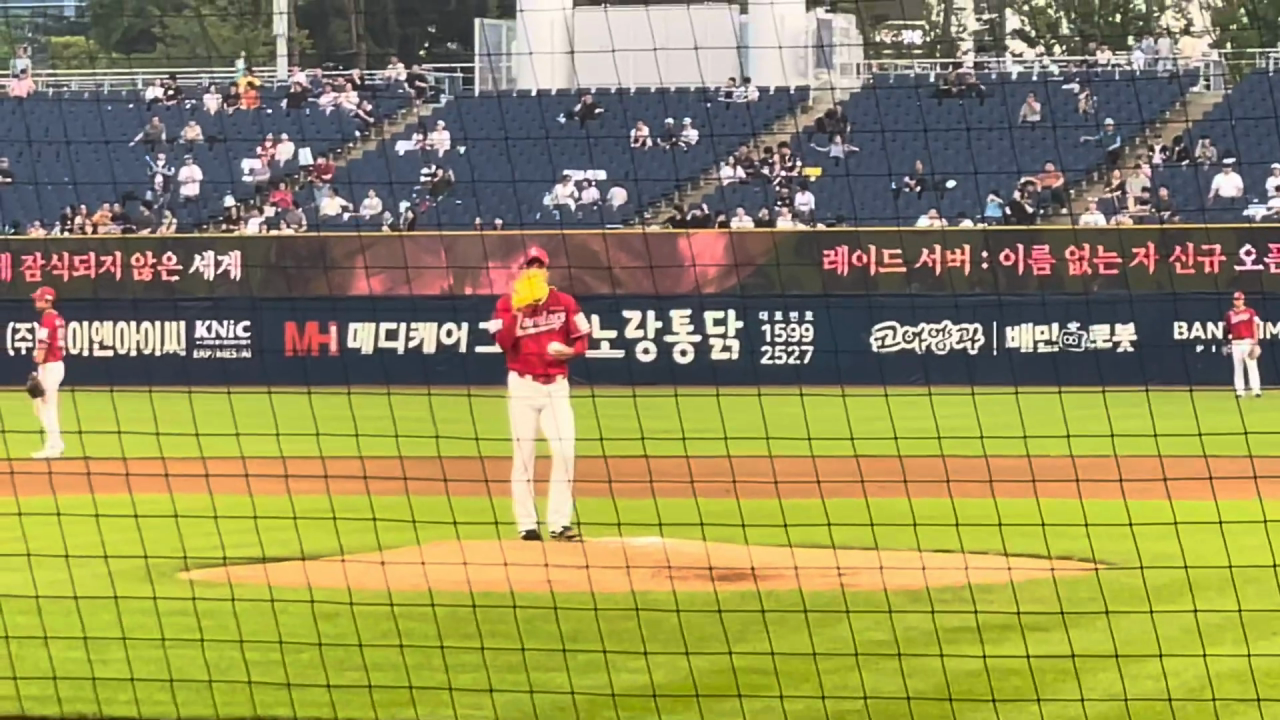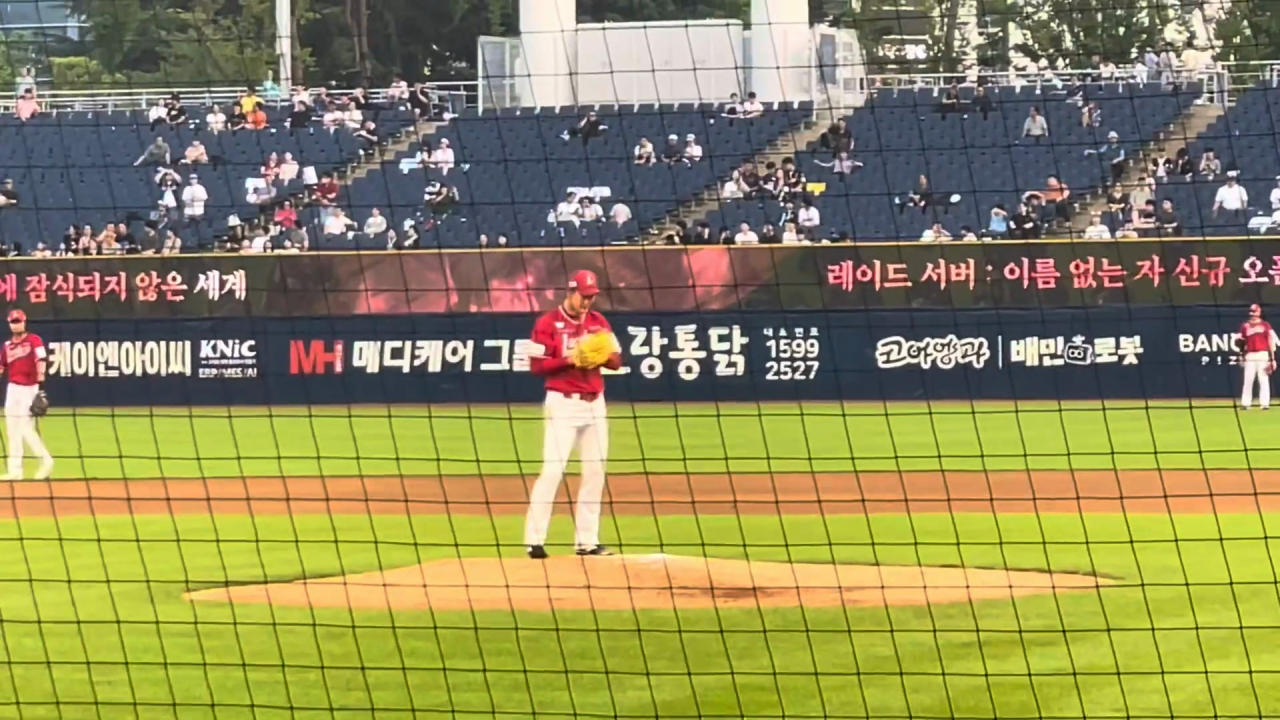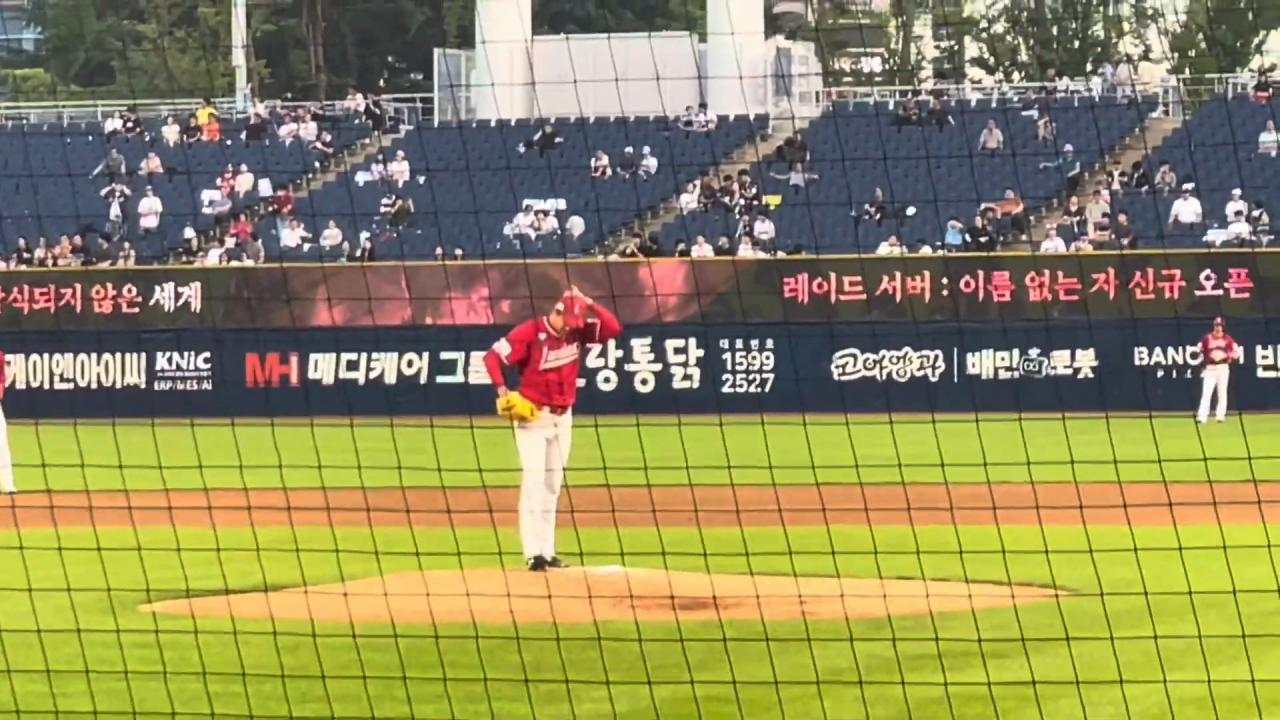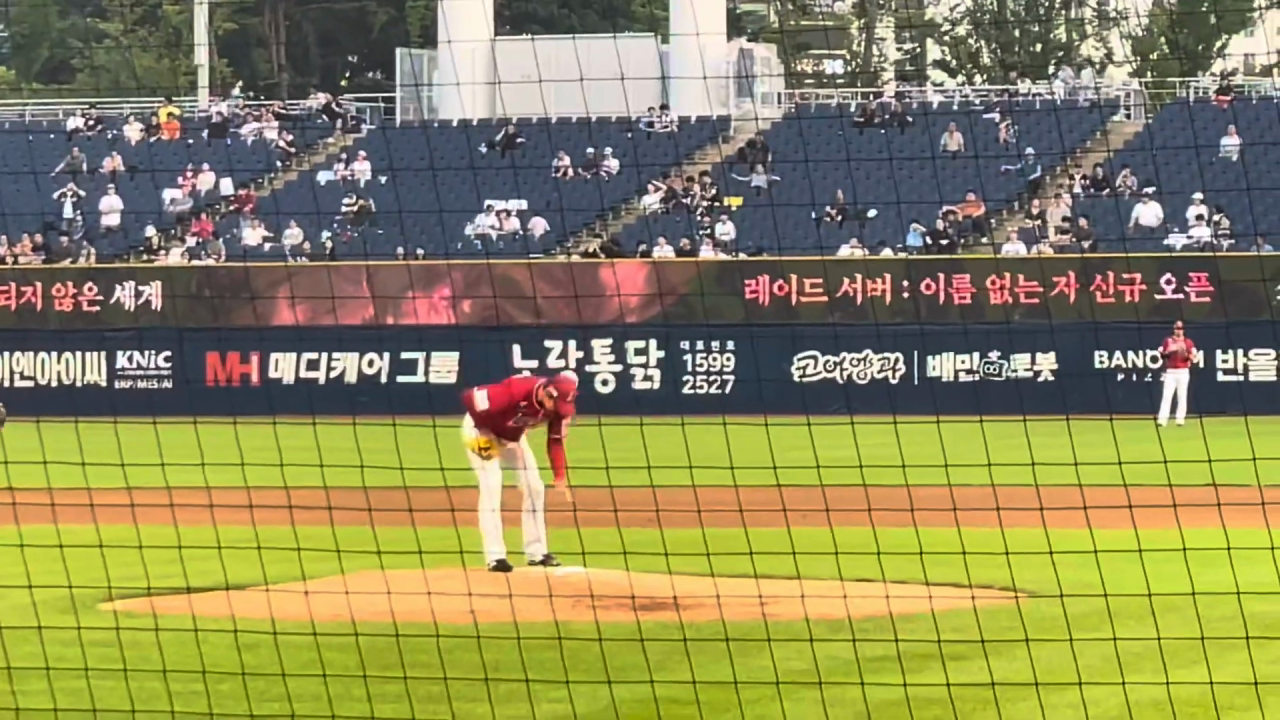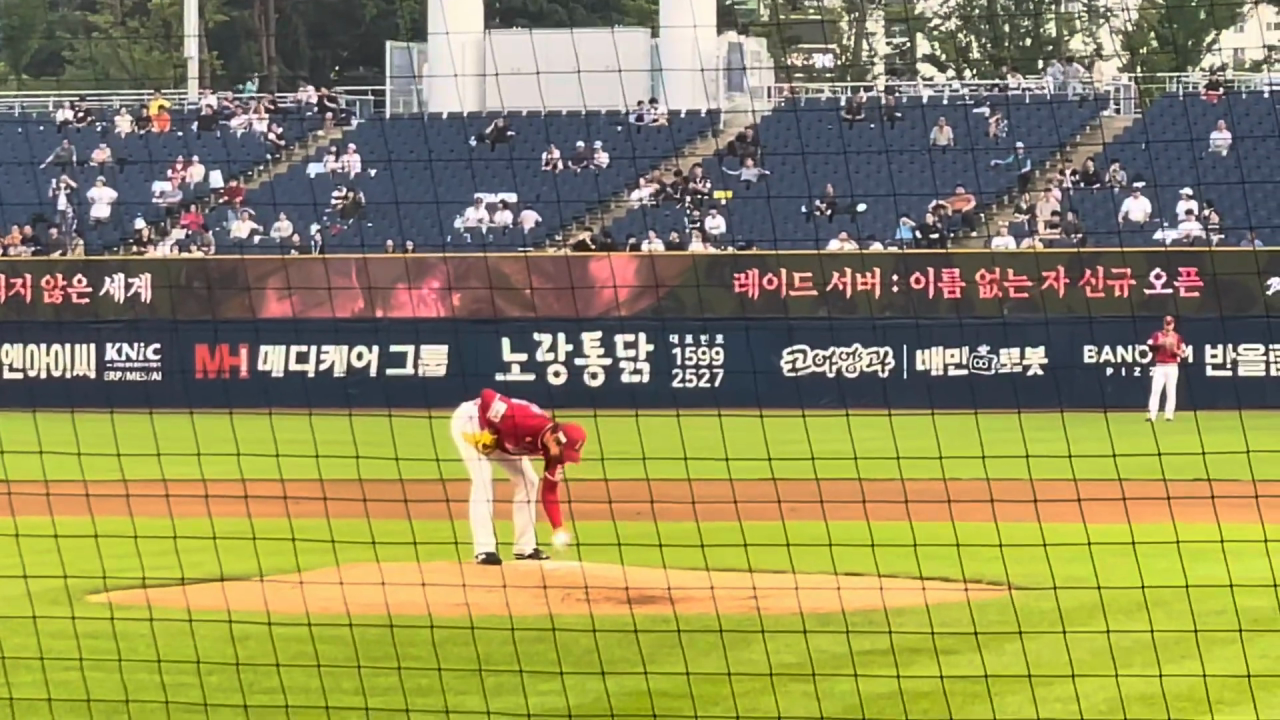
dt=0.7s
person 1, frame 1
left shoulder: (565, 302)
right shoulder: (507, 304)
left elbow: (583, 340)
right elbow: (503, 343)
left wrist: (570, 351)
right wrist: (517, 310)
left hip: (556, 386)
right hip: (522, 386)
left knee: (565, 453)
right knee: (524, 456)
left ankle: (559, 522)
right ankle: (526, 525)
person 1, frame 2
left shoulder: (599, 321)
right shoulder: (548, 322)
left elbow: (616, 363)
right elbow: (537, 366)
left wrist: (607, 355)
right wrist: (570, 360)
left hip: (595, 404)
right hip: (563, 403)
left knee: (595, 473)
right knee: (552, 471)
left ankle: (587, 541)
right ankle: (534, 539)
person 1, frame 3
left shoulder: (579, 330)
right shoulder: (530, 331)
left elbow: (614, 329)
right elbow: (492, 357)
left wrist: (588, 303)
right wrist: (501, 389)
left hip: (562, 417)
right hip: (532, 415)
left knee: (552, 485)
right knee: (534, 481)
left ankle: (545, 551)
right ankle: (533, 553)
person 1, frame 4
left shoulder: (558, 404)
right shoulder: (515, 390)
left elbow: (555, 441)
right elbow: (469, 396)
left wrist: (560, 477)
right wrist: (483, 429)
left hip: (513, 436)
right hip: (484, 433)
left knee: (534, 487)
right knee: (491, 488)
left ankle: (537, 553)
right ankle: (495, 557)
person 1, frame 5
left shoulder: (555, 449)
right shoulder: (526, 422)
left elbow: (549, 490)
right elbow: (486, 395)
left wrist: (559, 529)
right wrist: (487, 431)
left hip: (500, 433)
right hip: (469, 420)
left knee: (528, 482)
right knee: (483, 481)
left ankle: (525, 547)
right ankle: (485, 550)
